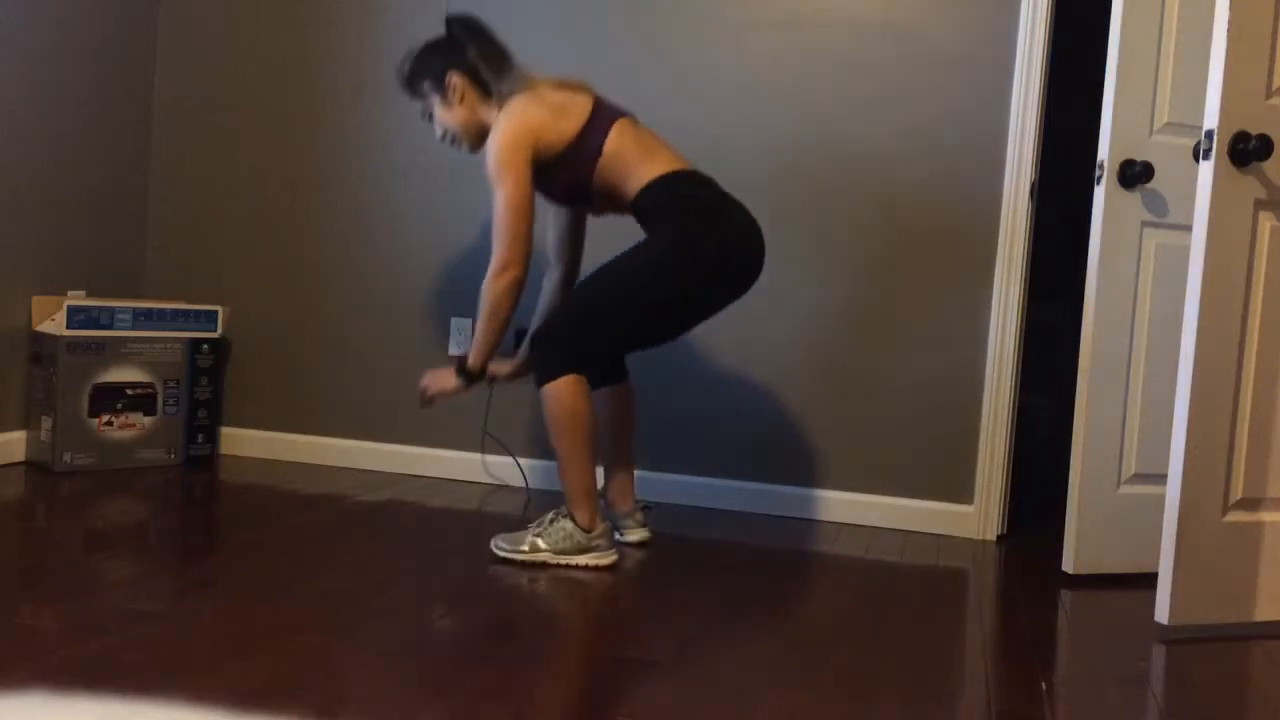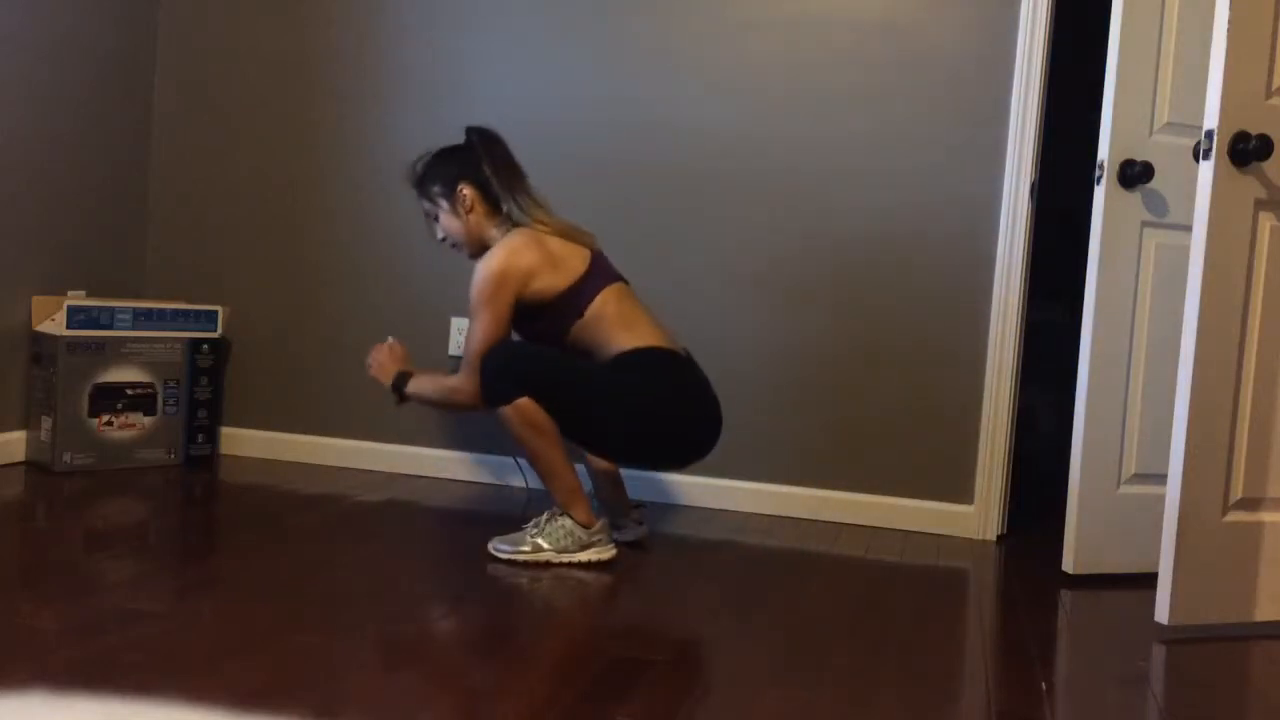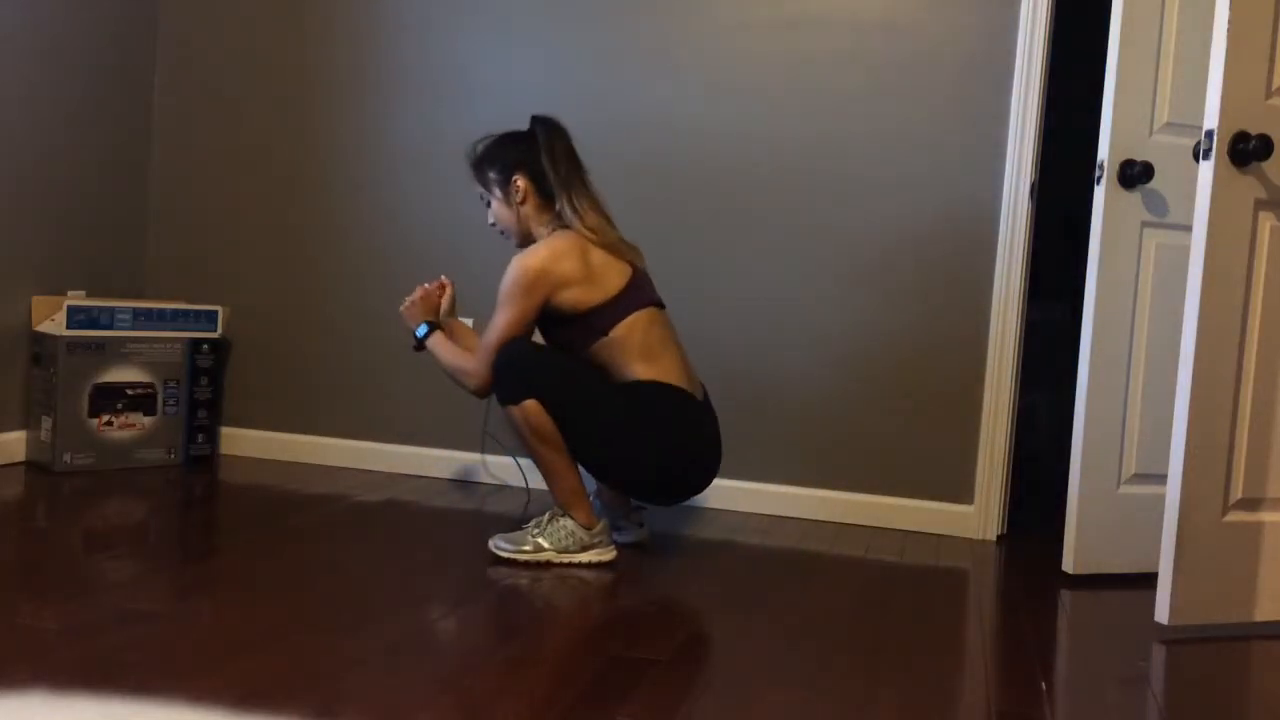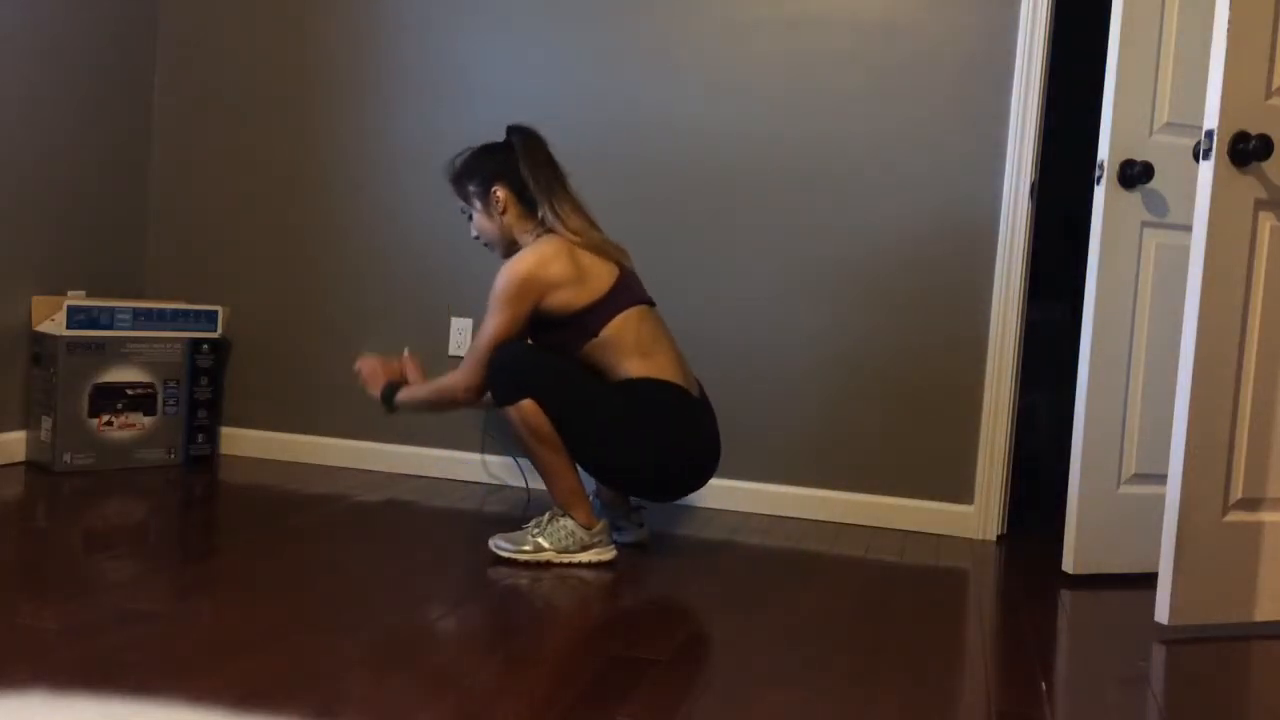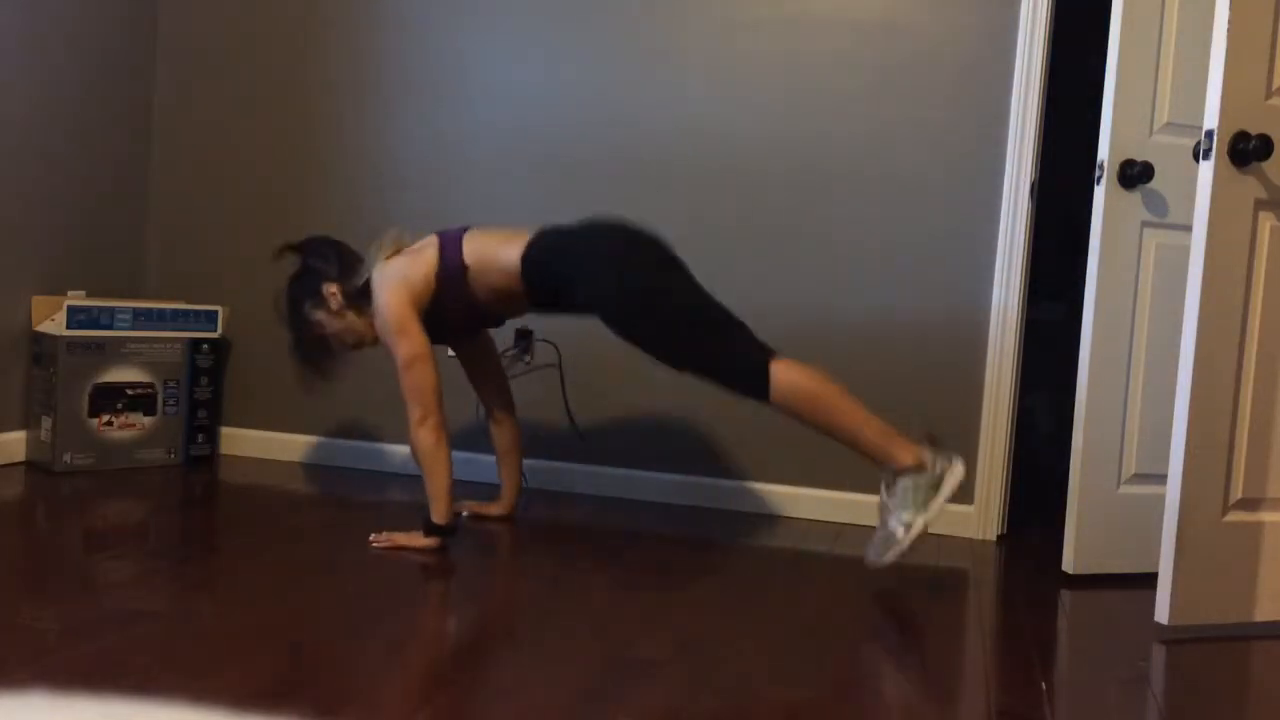
dt=1s
person 1, frame 1
left shoulder: (511, 128)
right shoulder: (544, 116)
left elbow: (507, 270)
right elbow: (562, 267)
left wrist: (471, 367)
right wrist: (525, 359)
left hip: (698, 235)
right hip: (721, 233)
left knee: (561, 347)
right knee: (590, 342)
left ankle: (583, 530)
right ankle: (622, 509)
person 1, frame 2
left shoulder: (502, 262)
right shoulder: (540, 241)
left elbow: (471, 388)
left wrist: (401, 380)
right wrist: (416, 372)
left hip: (660, 409)
right hip: (677, 399)
left knee: (504, 369)
right knee: (550, 372)
left ankle: (581, 527)
right ankle: (616, 514)
person 1, frame 3
left shoulder: (540, 261)
right shoulder: (585, 245)
left elbow: (482, 376)
left wrist: (426, 329)
right wrist: (450, 322)
left hip: (666, 445)
right hip: (685, 434)
left knee: (516, 367)
right knee: (546, 372)
left ankle: (582, 529)
right ankle: (618, 511)
person 1, frame 4
left shoulder: (529, 266)
right shoulder: (569, 247)
left elbow: (470, 386)
left wrist: (395, 394)
right wrist: (423, 386)
left hip: (666, 443)
right hip: (679, 427)
left knee: (512, 367)
right knee: (537, 378)
left ankle: (582, 529)
right ankle: (616, 511)
person 1, frame 5
left shoulder: (389, 292)
right shoulder: (441, 289)
left elbow: (425, 422)
right elbow: (495, 396)
left wrist: (436, 526)
right wrist: (507, 497)
left hip: (602, 263)
right hip: (606, 255)
left knee: (744, 366)
right knee: (741, 368)
left ankle: (915, 467)
right ankle: (916, 465)
